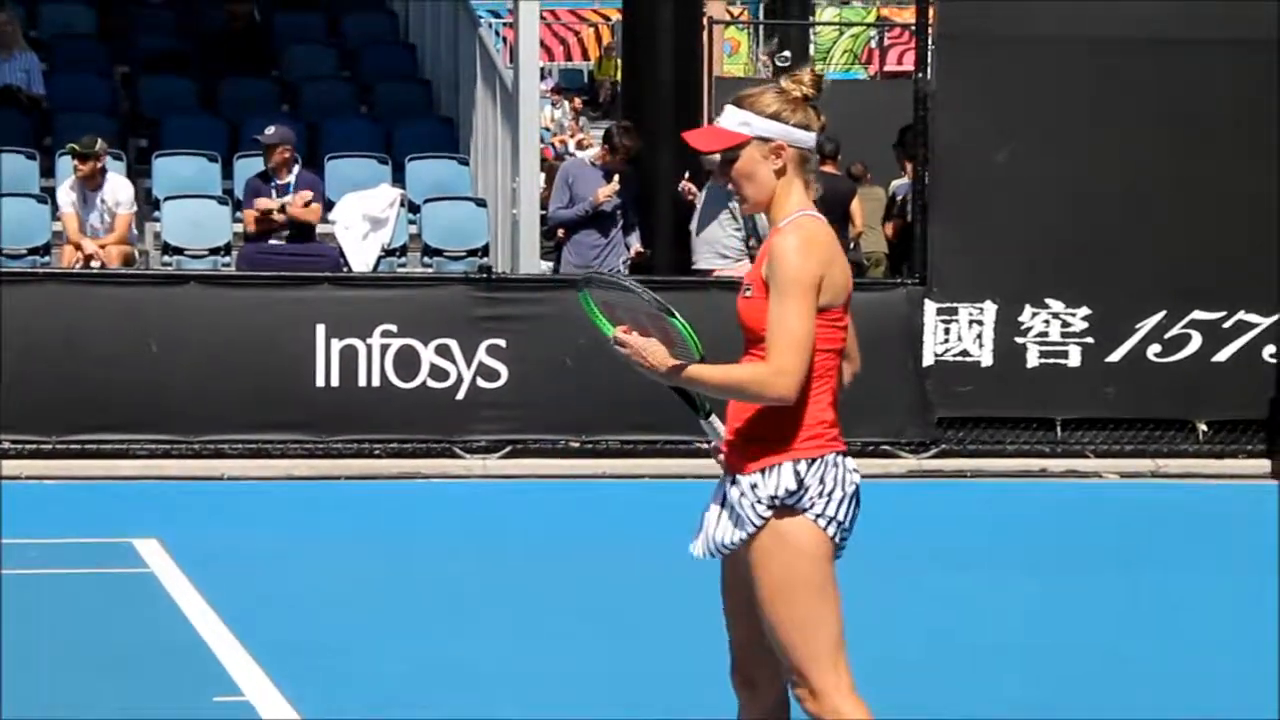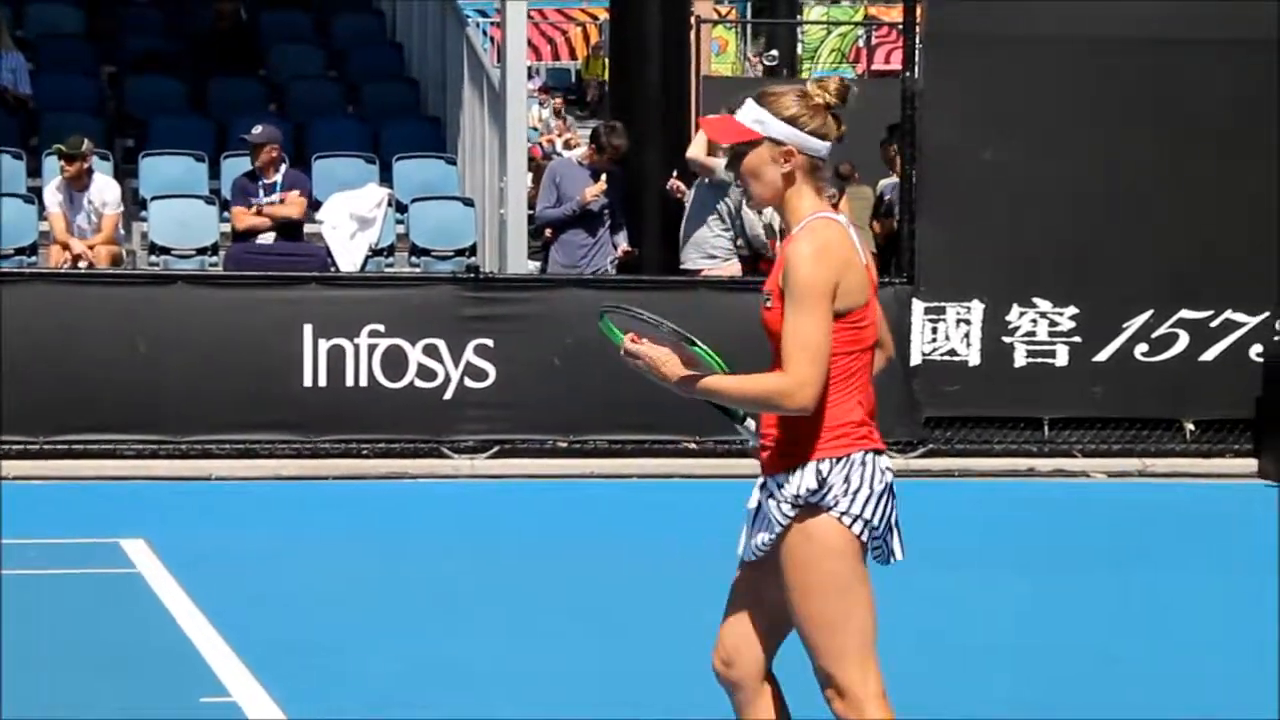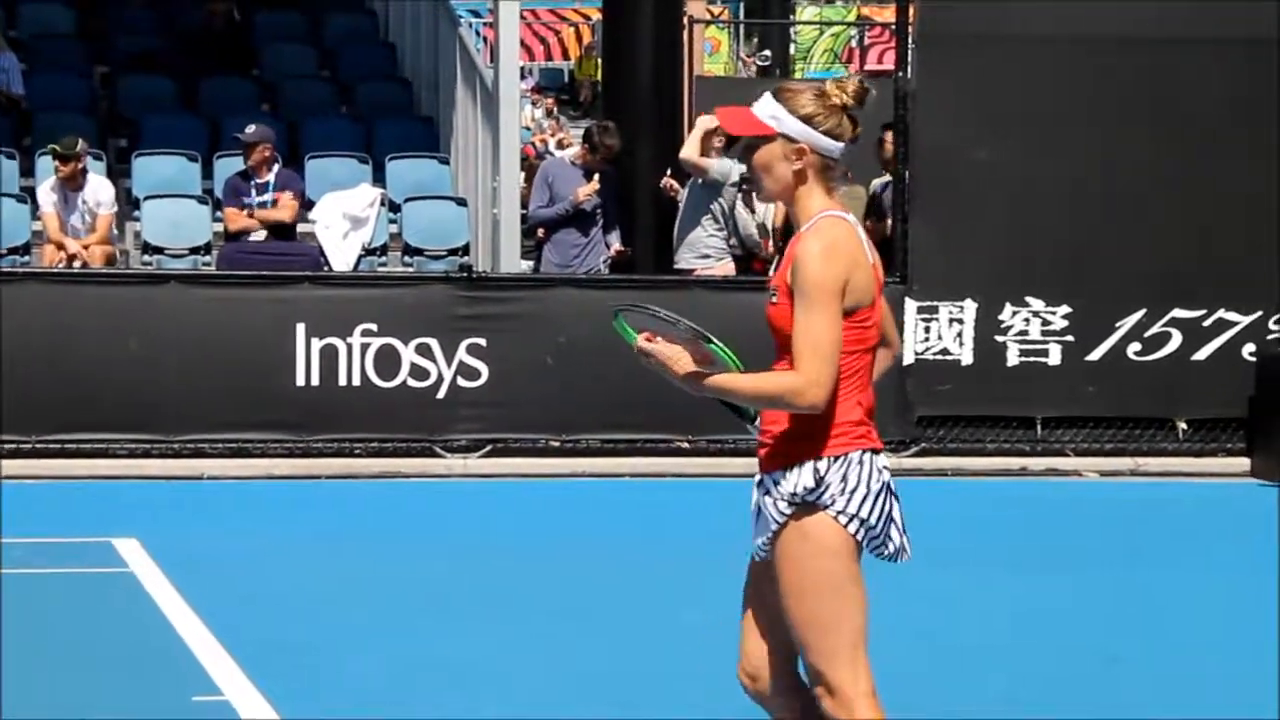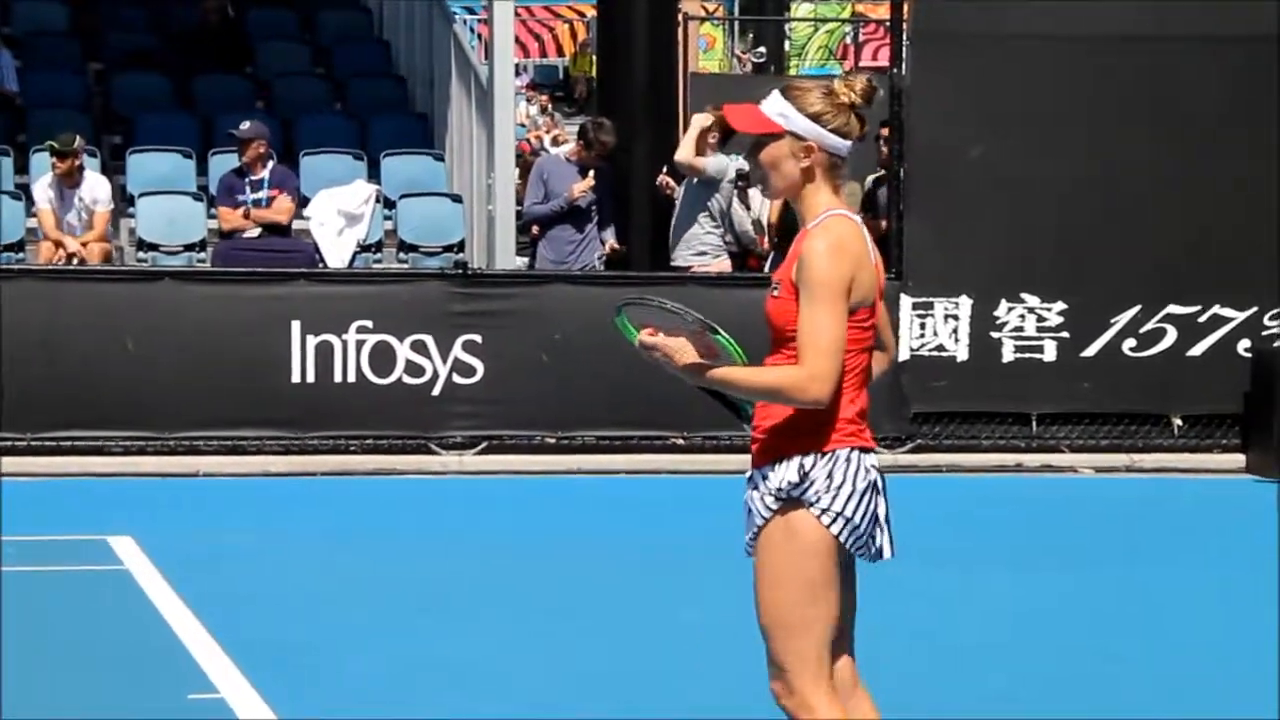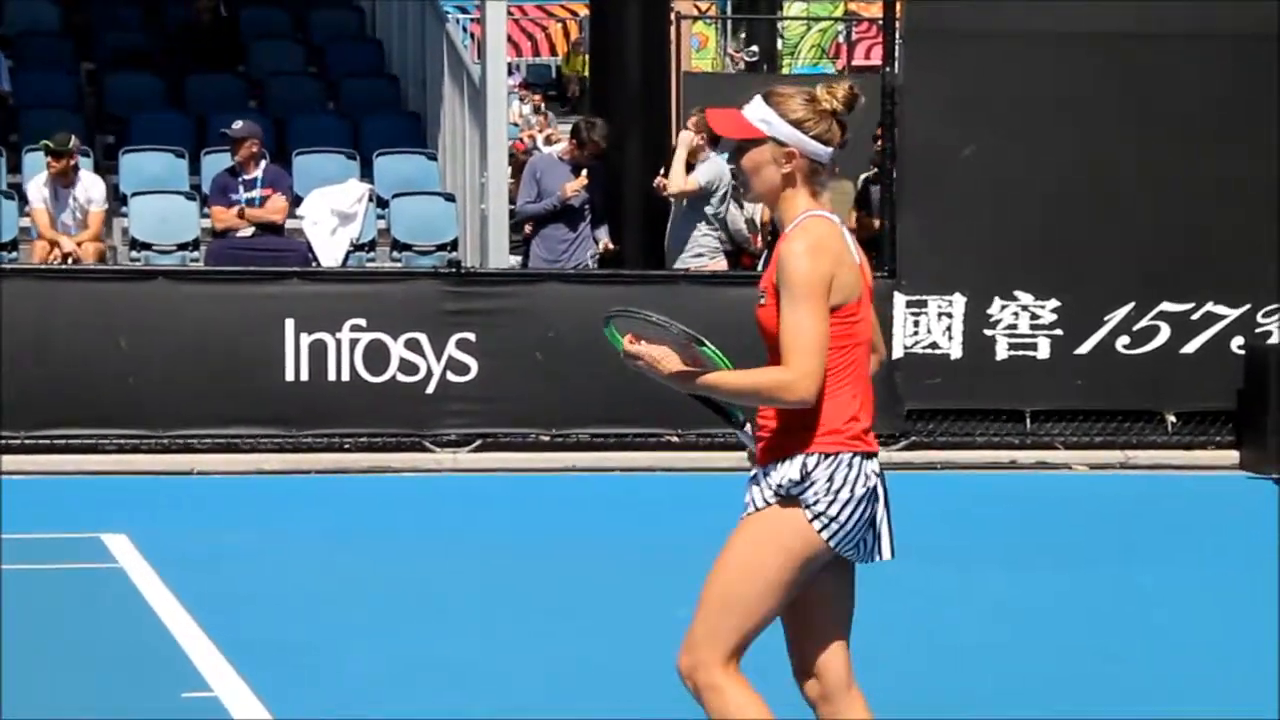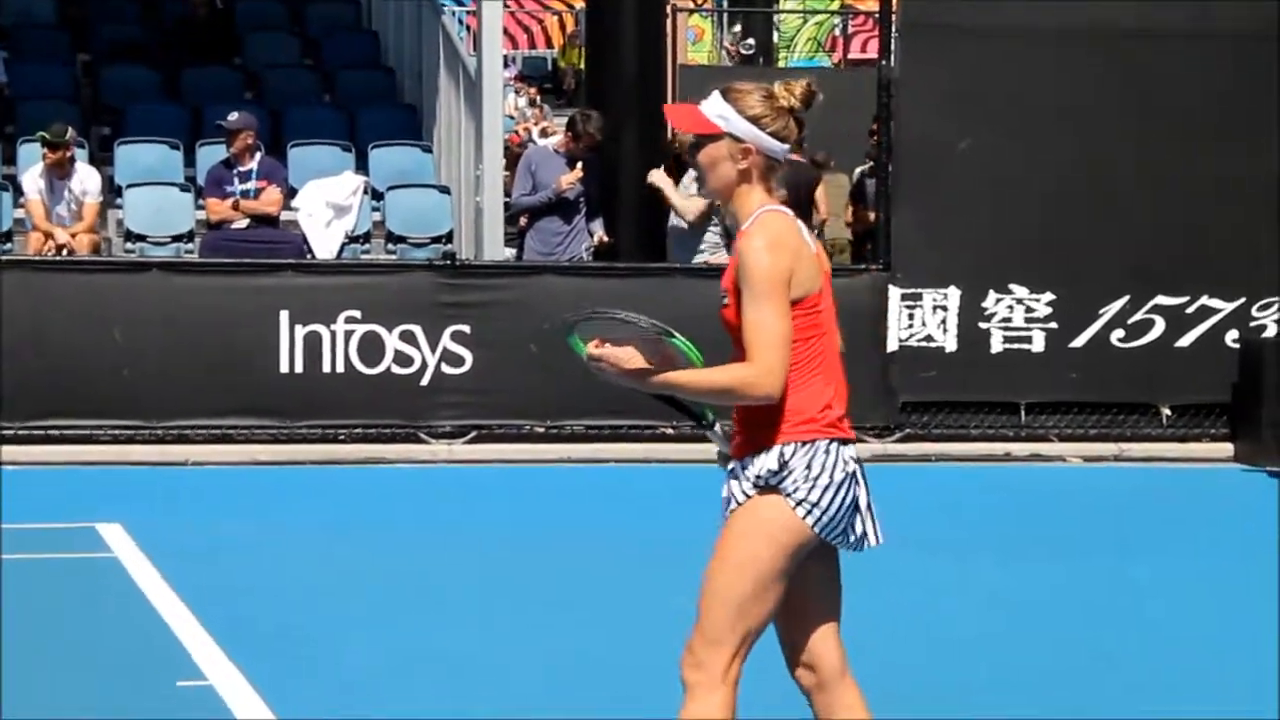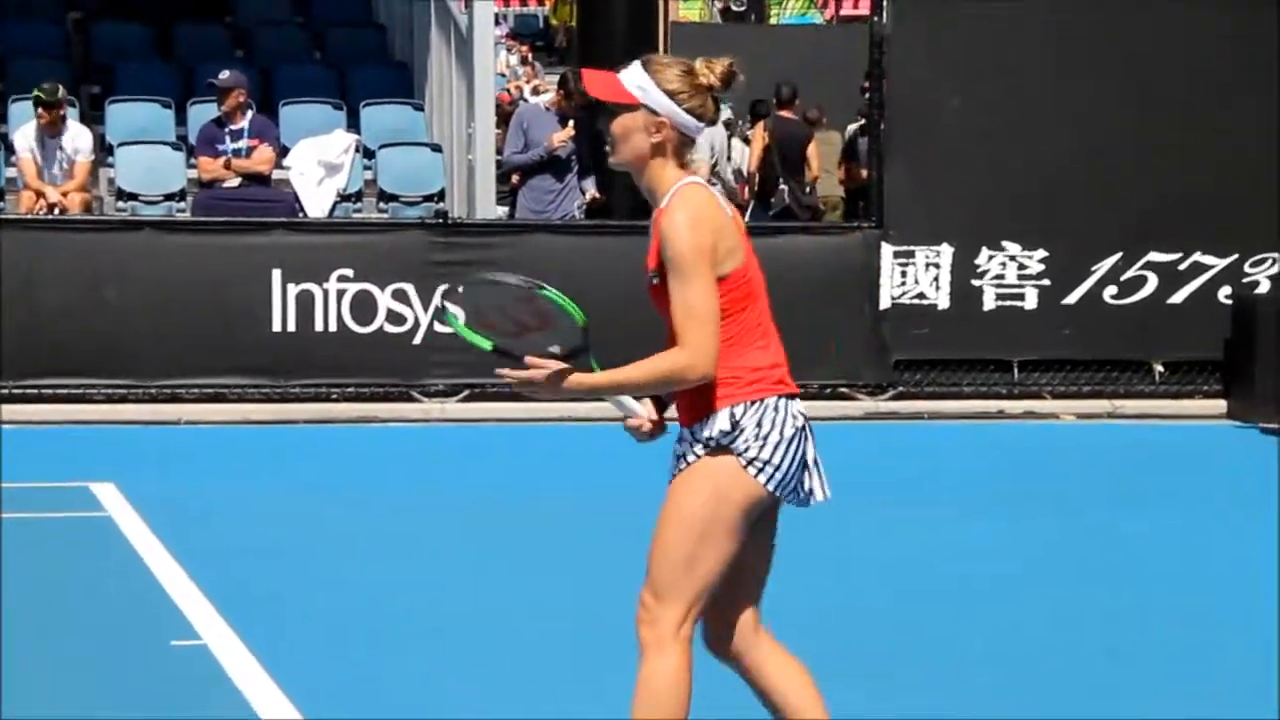
dt=0.2s
person 1, frame 1
left shoulder: (796, 242)
right shoulder: (801, 240)
left elbow: (780, 379)
right elbow: (847, 363)
left wrist: (669, 367)
left hip: (787, 482)
right hip: (765, 481)
person 1, frame 2
left shoulder: (810, 249)
right shoulder: (828, 239)
left elbow: (799, 389)
right elbow: (879, 348)
left wrist: (685, 379)
left hip: (819, 481)
right hip: (804, 480)
right knee: (737, 660)
person 1, frame 3
left shoulder: (818, 246)
right shoulder: (839, 236)
left elbow: (810, 387)
right elbow: (885, 346)
left wrist: (696, 376)
left hip: (818, 478)
right hip: (810, 476)
person 1, frame 4
left shoulder: (825, 243)
right shoulder: (841, 235)
left elbow: (813, 382)
right elbow: (881, 350)
left wrist: (698, 368)
left hip: (809, 474)
right hip: (814, 471)
person 1, frame 5
left shoulder: (804, 245)
right shoulder: (827, 237)
left elbow: (798, 383)
right elbow: (870, 354)
left wrist: (684, 375)
left hip: (811, 474)
right hip: (827, 473)
left knee: (704, 663)
person 1, frame 6
left shoulder: (763, 240)
right shoulder: (782, 232)
left elbow: (764, 378)
left wrist: (649, 375)
left hip: (788, 467)
right hip: (806, 464)
left knee: (707, 666)
person 1, frame 7
left shoulder: (684, 217)
right shoulder: (691, 204)
left elbow: (697, 359)
left wrist: (578, 382)
right wrist: (655, 401)
left hip: (739, 427)
right hip: (746, 425)
left knee: (662, 623)
right knee: (733, 631)
